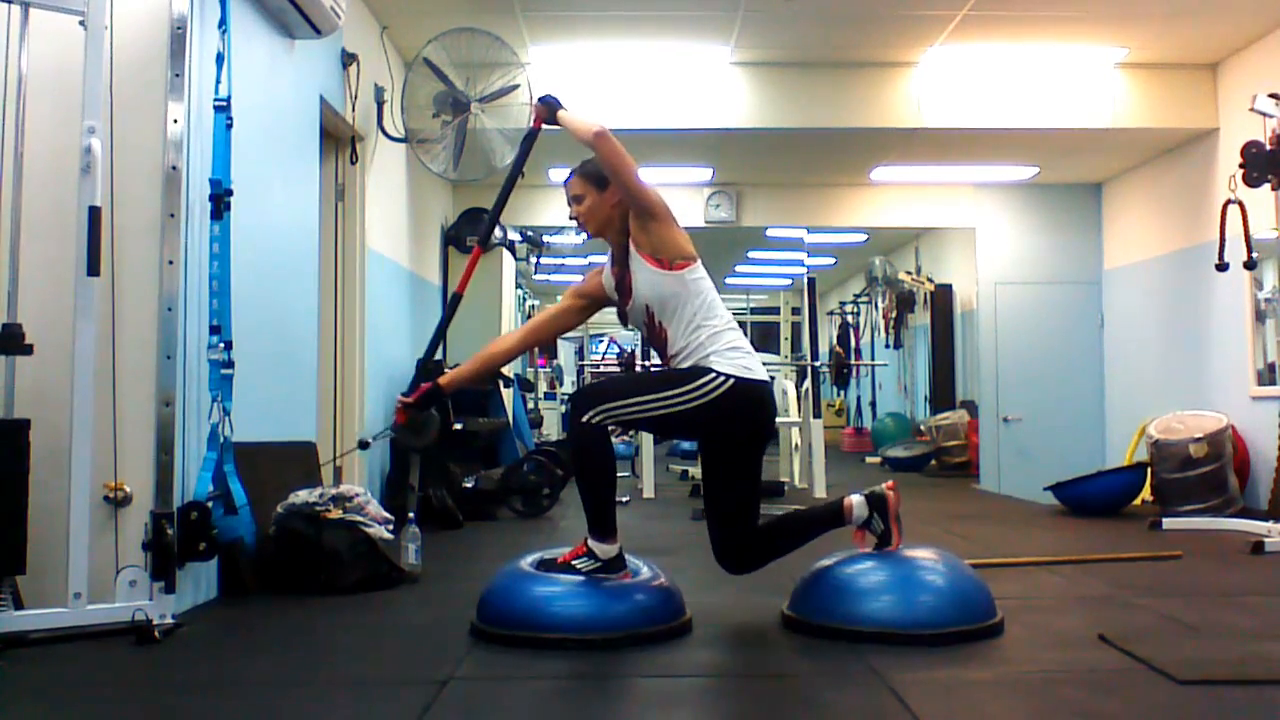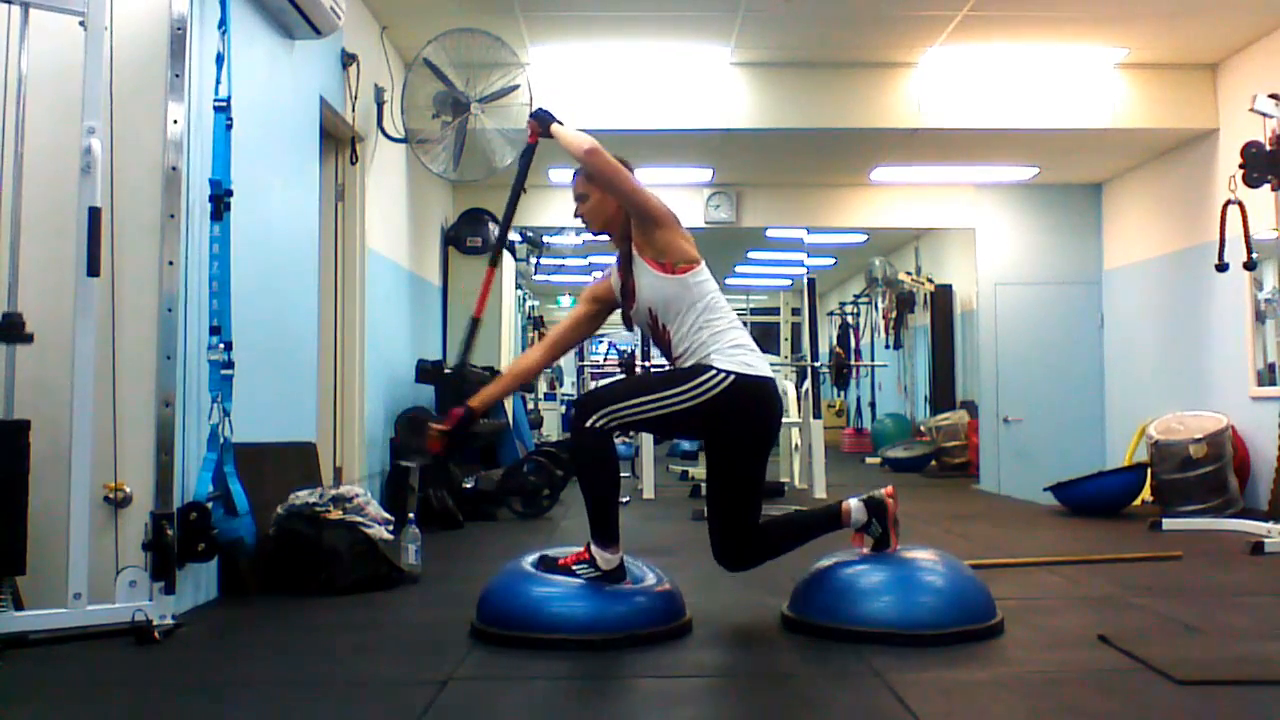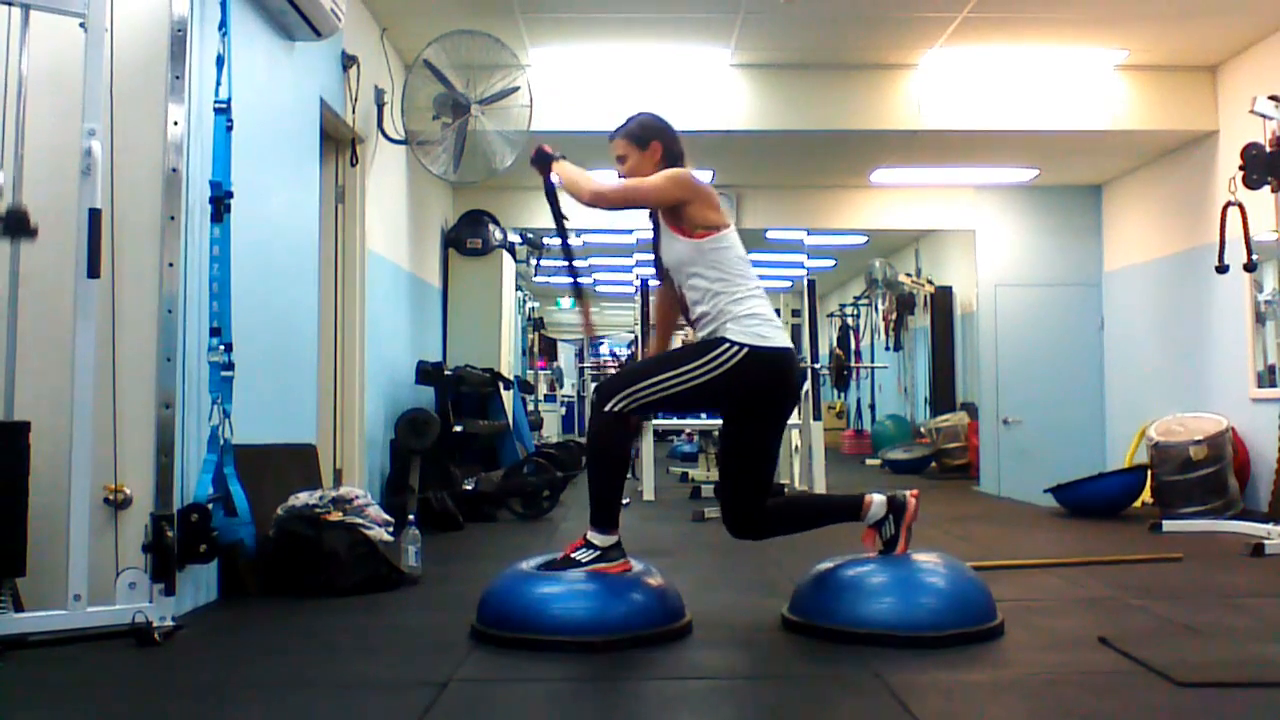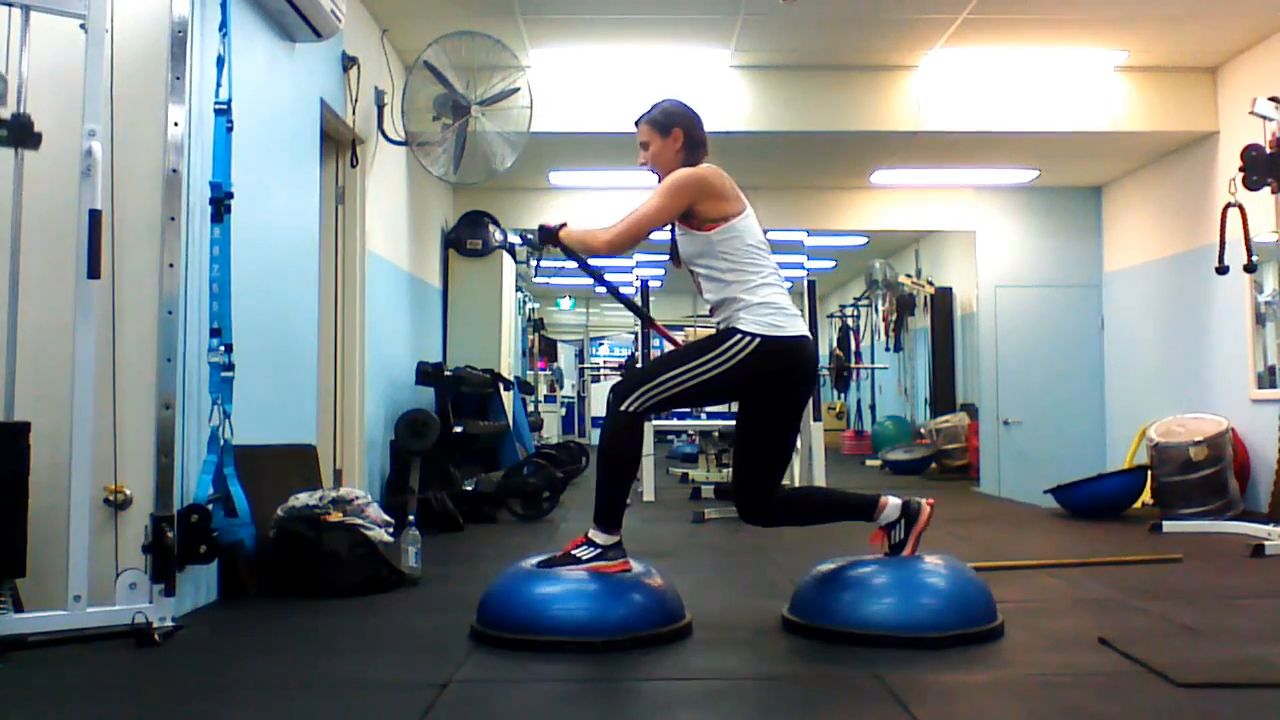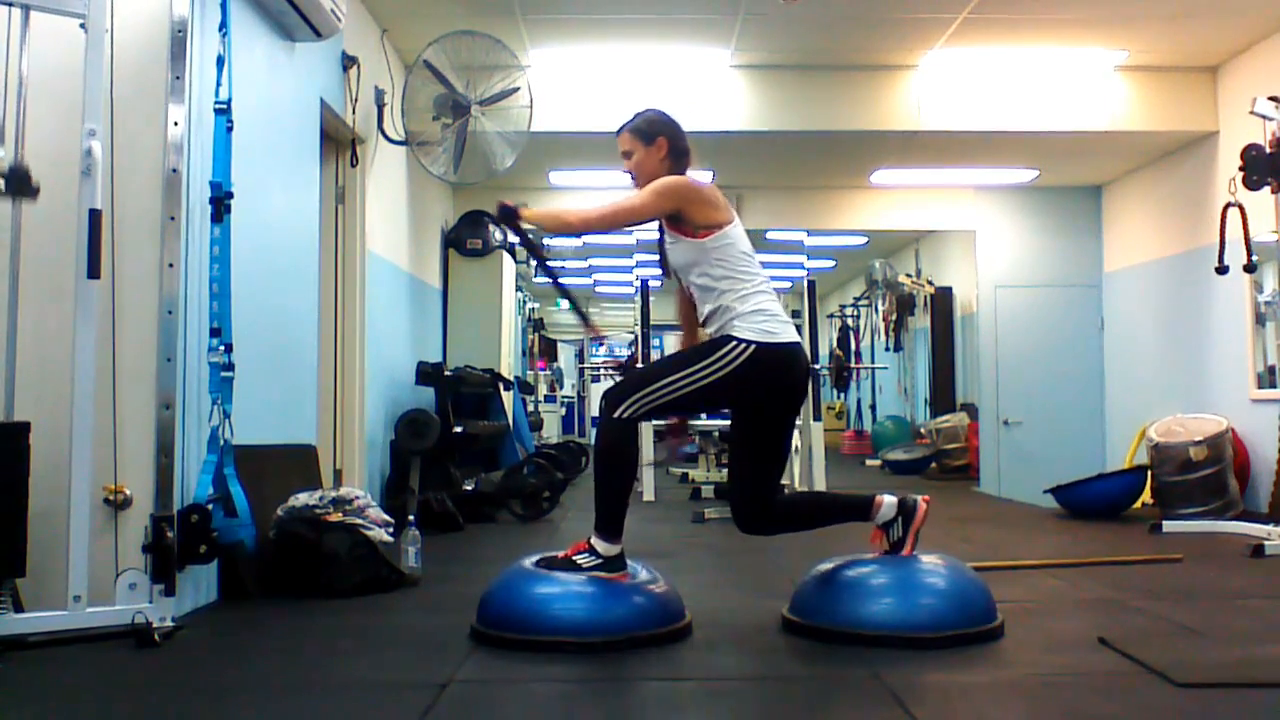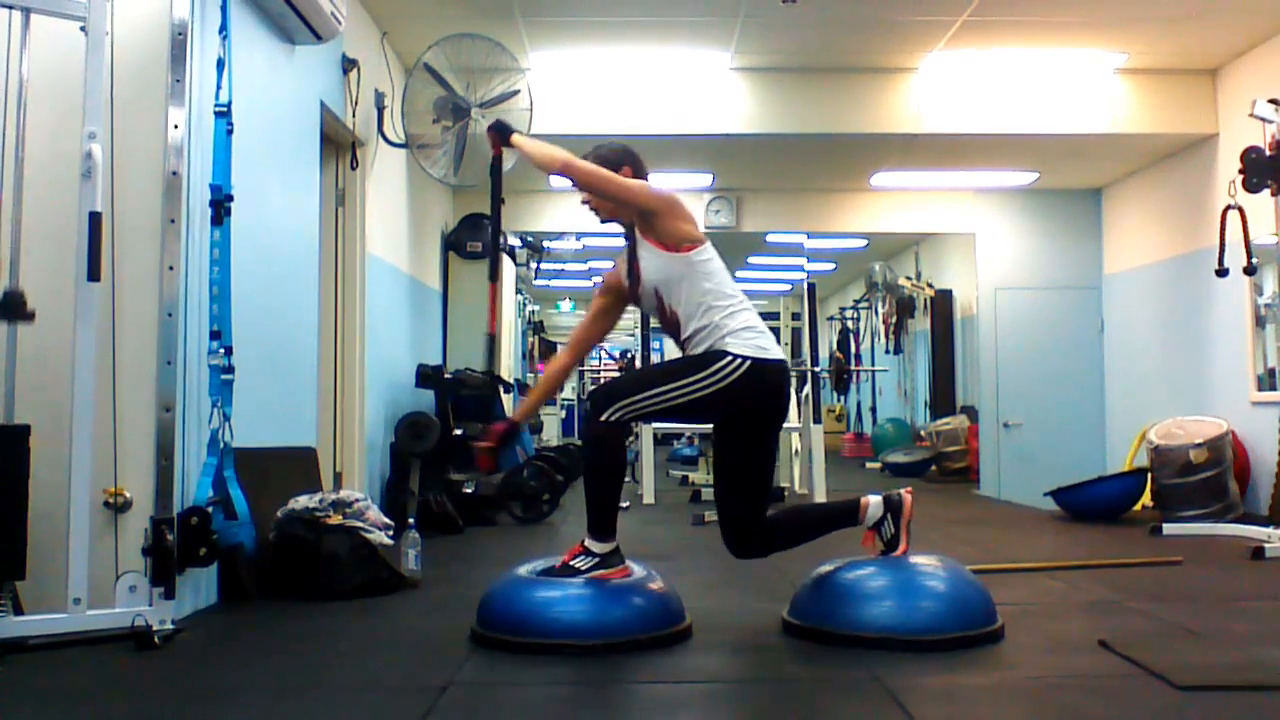
dt=0.4s
person 1, frame 1
left shoulder: (654, 225)
right shoulder: (601, 285)
left elbow: (600, 137)
right elbow: (519, 339)
left wrist: (557, 112)
right wrist: (440, 387)
left hip: (733, 388)
right hip: (730, 399)
left knee: (587, 409)
right knee: (739, 554)
left ankle: (604, 552)
right ankle: (861, 506)
person 1, frame 2
left shoulder: (656, 228)
right shoulder: (609, 288)
left elbow: (593, 155)
right elbow: (541, 352)
left wrist: (552, 126)
right wrist: (469, 410)
left hip: (737, 385)
right hip: (739, 398)
left knee: (591, 414)
right knee: (738, 551)
left ankle: (605, 559)
right ankle: (861, 511)
person 1, frame 3
left shoulder: (685, 188)
right shoulder: (665, 233)
left elbow: (596, 195)
right elbow: (661, 334)
left wrist: (555, 163)
right wrist: (629, 417)
left hip: (750, 354)
right hip: (766, 368)
left knee: (610, 398)
right knee: (747, 519)
left ankle: (603, 544)
right ankle: (882, 507)
person 1, frame 4
left shoulder: (694, 181)
right shoulder: (704, 197)
left elbow: (611, 242)
left wrist: (560, 233)
left hip: (762, 341)
right hip: (788, 352)
left knee: (627, 399)
right knee: (757, 502)
left ankle: (604, 542)
right ankle: (895, 511)
person 1, frame 5
left shoulder: (682, 190)
right shoulder: (682, 218)
left elbow: (586, 222)
right elbow: (692, 317)
left wrist: (522, 214)
right wrist: (683, 404)
left hip: (755, 350)
right hip: (779, 362)
left knee: (619, 405)
right knee: (756, 512)
left ankle: (605, 550)
right ankle: (892, 509)
person 1, frame 6
left shoulder: (660, 208)
right shoulder: (623, 276)
left elbow: (566, 164)
right elbow: (570, 353)
left wrist: (513, 139)
right wrist: (516, 421)
left hip: (746, 366)
right hip: (751, 379)
left knee: (606, 406)
right knee: (746, 537)
left ankle: (601, 552)
right ankle: (878, 509)
